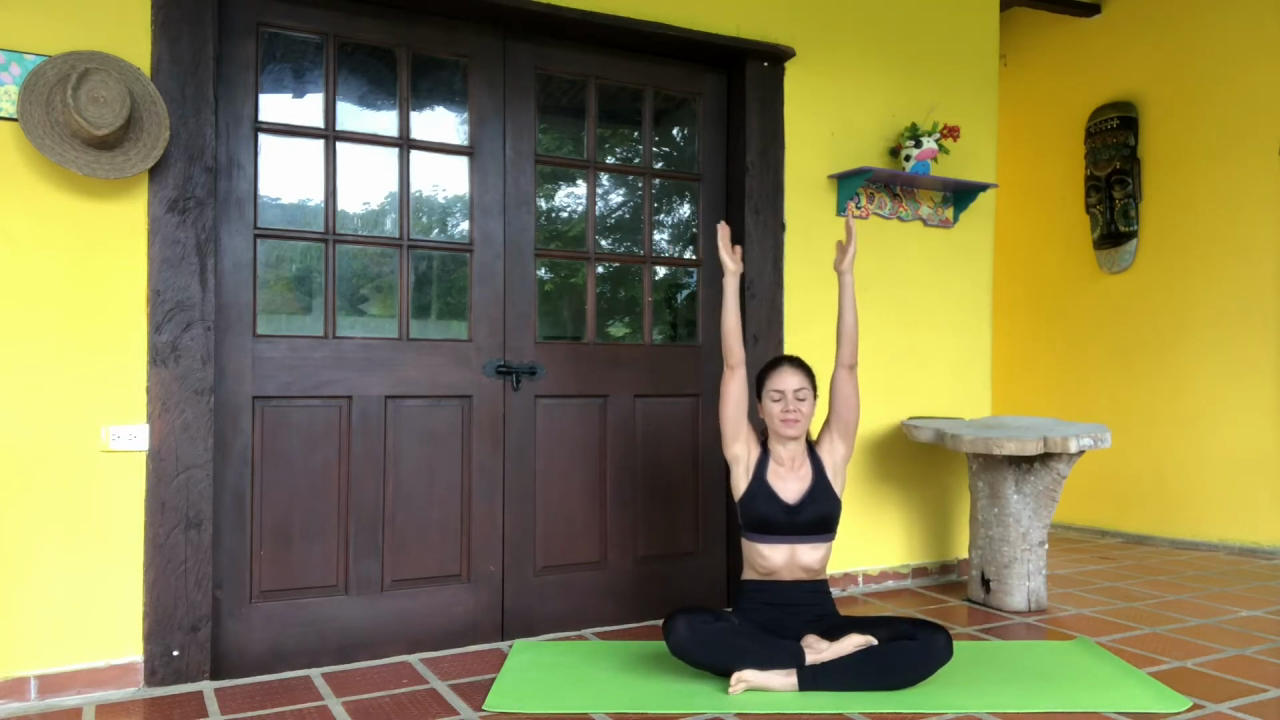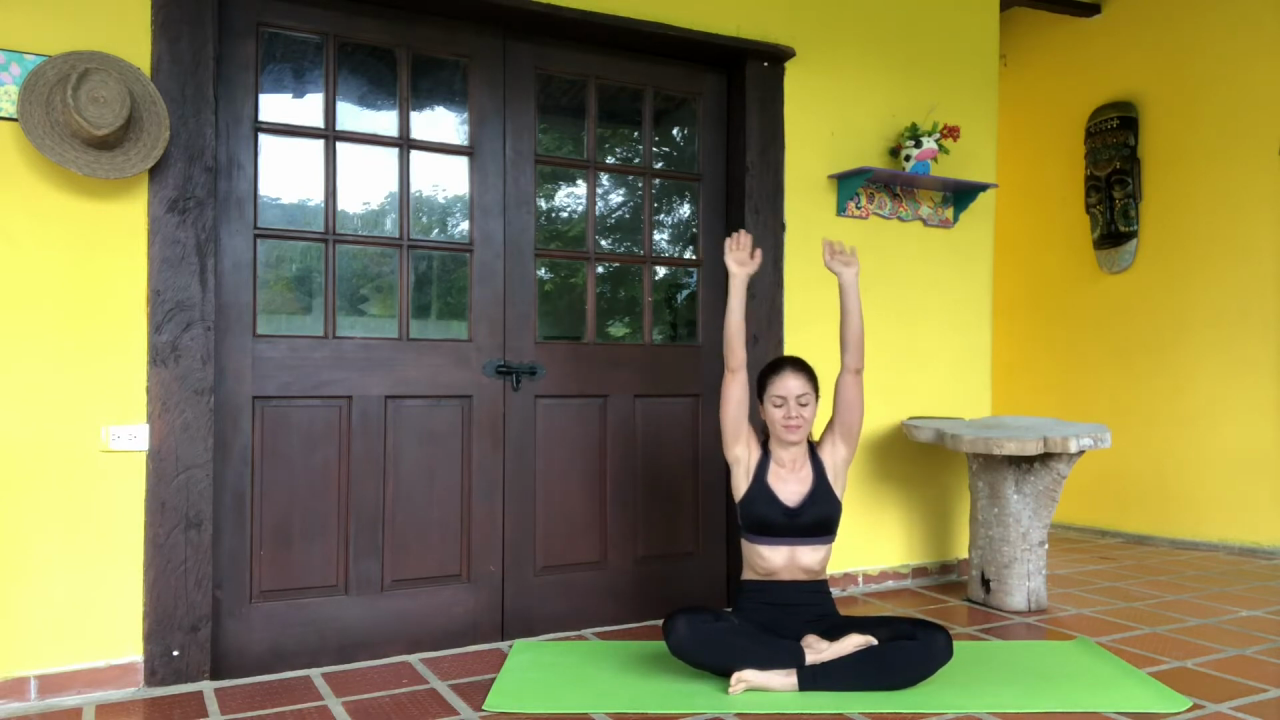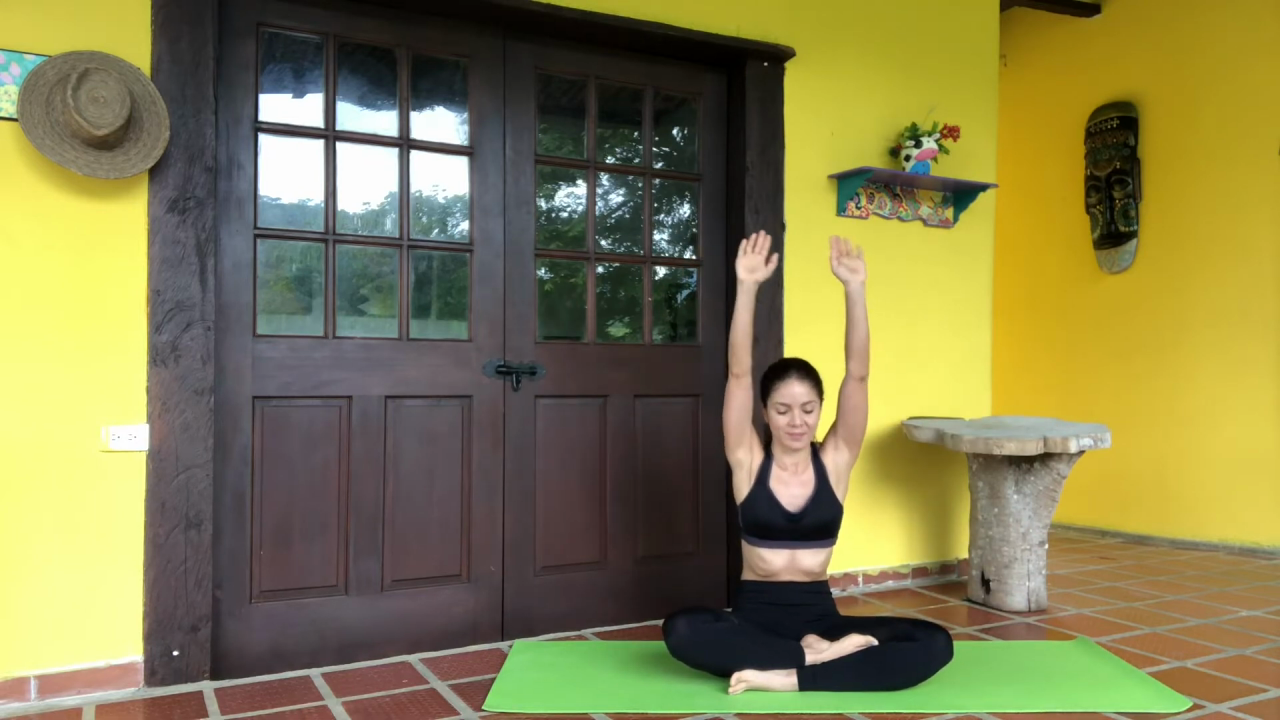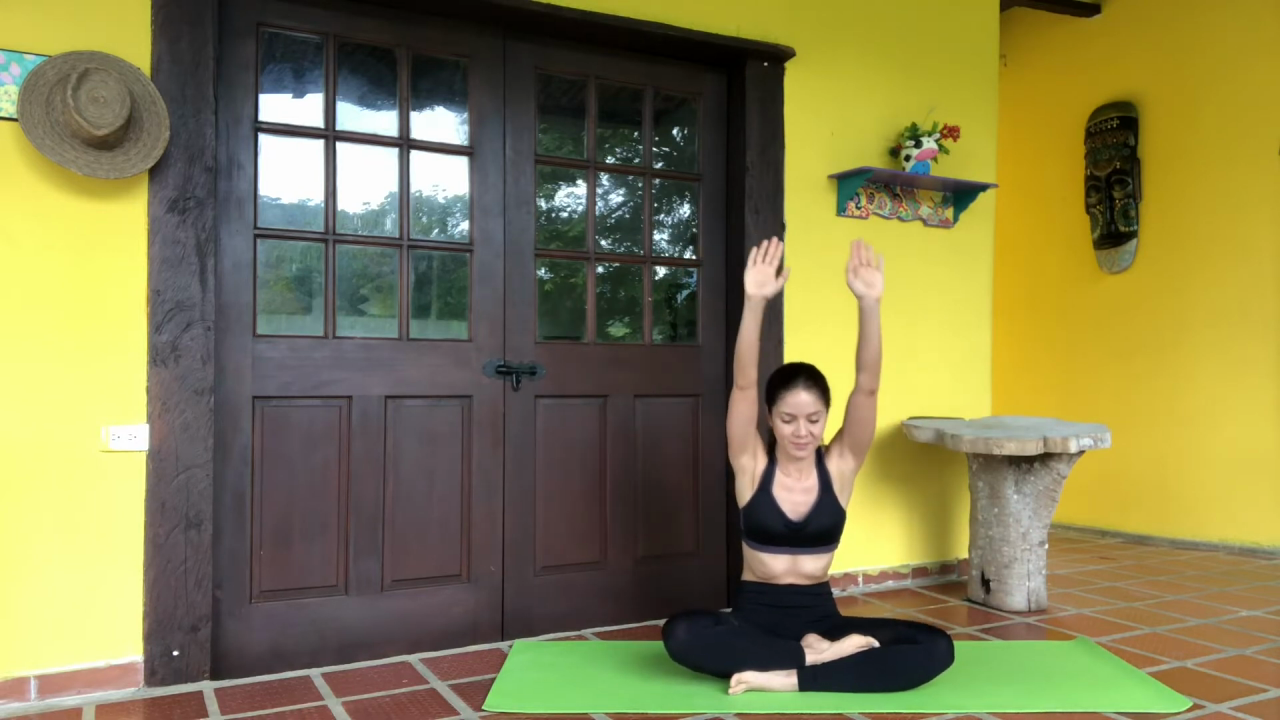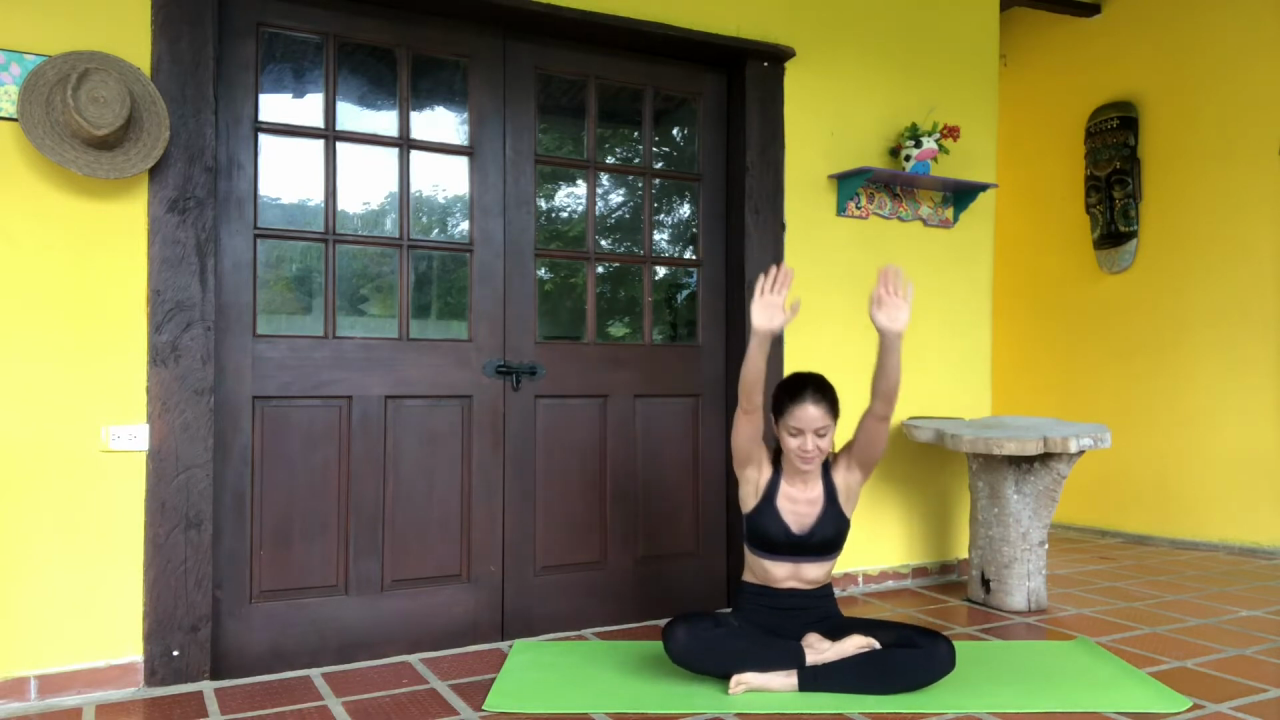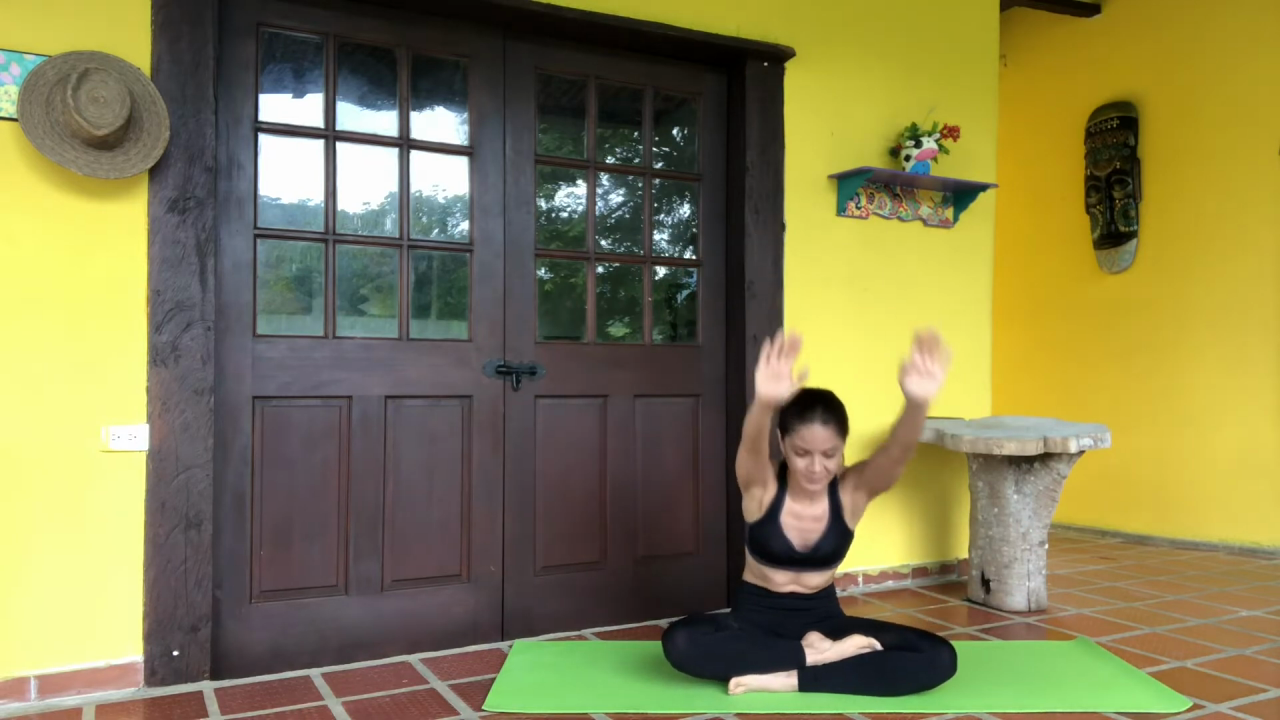
dt=0.2s
person 1, frame 1
left shoulder: (830, 456)
right shoulder: (746, 457)
left elbow: (847, 365)
right elbow: (733, 365)
left wrist: (845, 276)
right wrist: (731, 277)
left hip: (819, 612)
right hip: (755, 615)
left knee: (934, 645)
right knee: (682, 630)
left ankle: (789, 675)
right ankle: (818, 655)
person 1, frame 2
left shoulder: (831, 458)
right shoulder: (747, 458)
left elbow: (852, 367)
right elbow: (735, 368)
left wrist: (848, 281)
right wrist: (738, 281)
left hip: (819, 614)
right hip: (754, 614)
left knee: (934, 643)
right knee: (682, 629)
left ankle: (788, 676)
right ankle: (815, 655)
person 1, frame 3
left shoulder: (834, 460)
right shoulder: (749, 459)
left elbow: (858, 375)
right elbow: (739, 373)
left wrist: (854, 289)
right wrist: (746, 288)
left hip: (819, 614)
right hip: (755, 615)
left knee: (935, 645)
right knee: (682, 630)
left ankle: (787, 676)
right ankle: (817, 656)
person 1, frame 4
left shoulder: (840, 465)
right shoulder: (752, 463)
left elbow: (867, 387)
right elbow: (743, 385)
left wrist: (869, 304)
right wrist: (755, 303)
left hip: (819, 615)
right hip: (754, 616)
left knee: (936, 649)
right knee: (682, 634)
left ankle: (787, 677)
right ankle: (817, 655)
person 1, frame 5
left shoulder: (847, 474)
right shoulder: (756, 471)
left elbow: (880, 412)
right elbow: (748, 408)
left wrist: (889, 336)
right wrist: (761, 338)
left hip: (821, 617)
right hip: (755, 618)
left knee: (937, 654)
right knee: (682, 638)
left ankle: (788, 678)
right ankle: (816, 654)
person 1, frame 6
left shoulder: (855, 489)
right shoulder: (760, 484)
left elbow: (896, 452)
right elbow: (754, 446)
left wrist: (917, 401)
right wrist: (765, 402)
left hip: (820, 614)
right hip: (756, 615)
left knee: (938, 658)
right knee: (681, 643)
left ankle: (788, 676)
right ankle: (820, 652)
